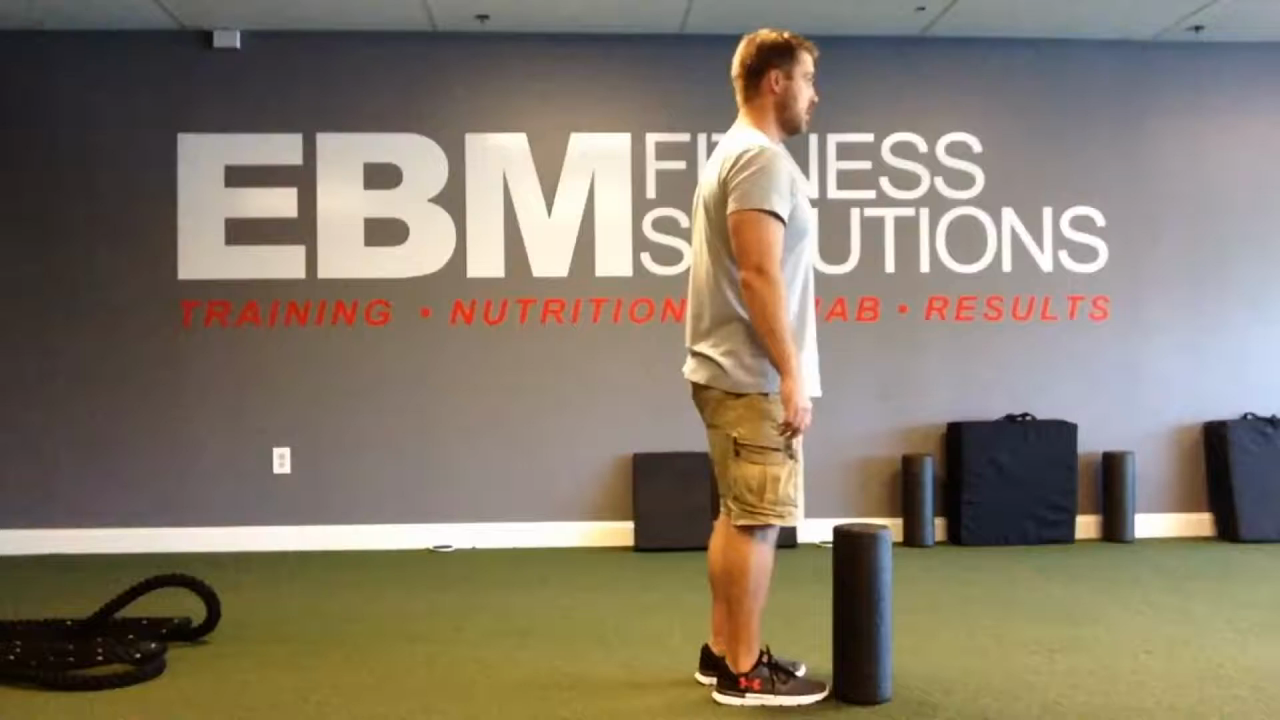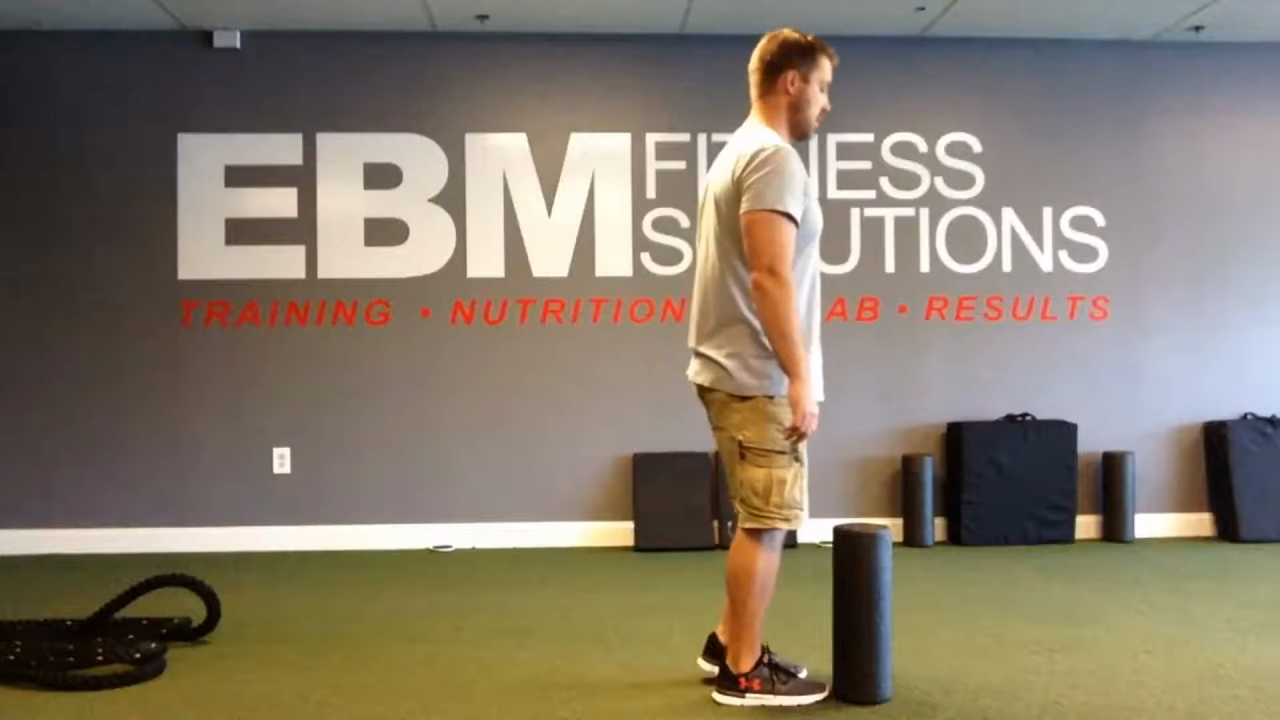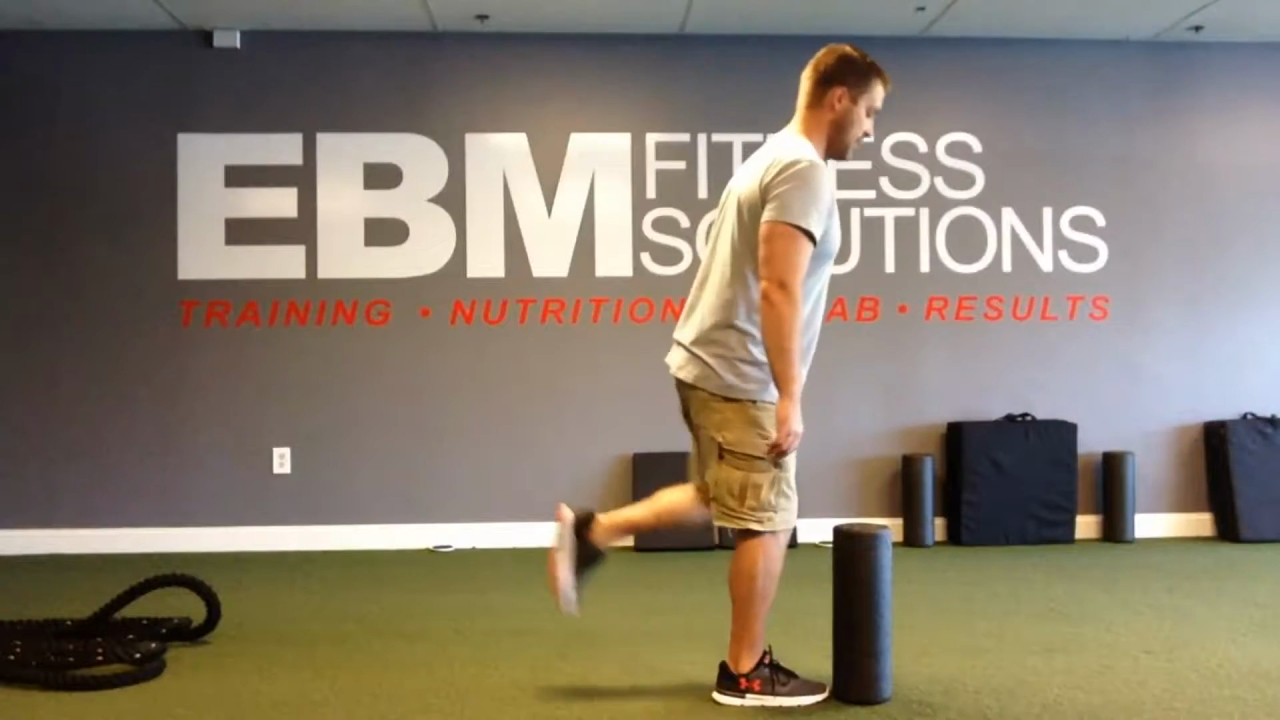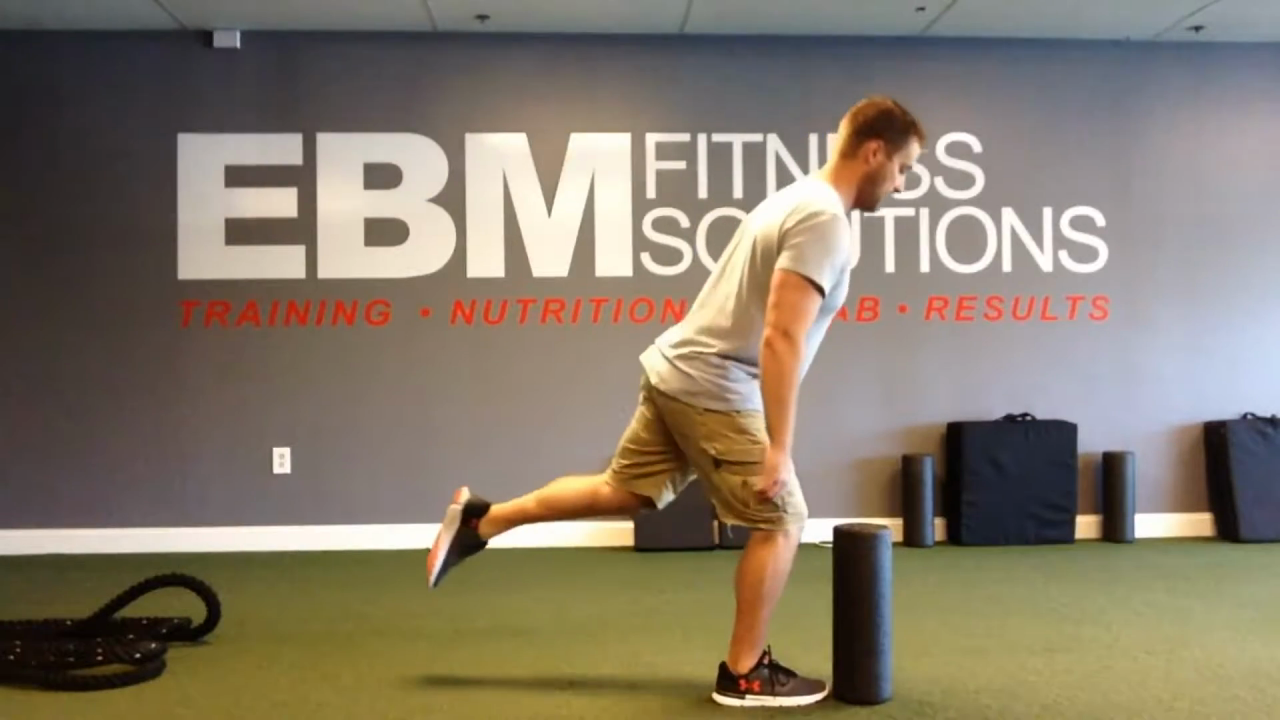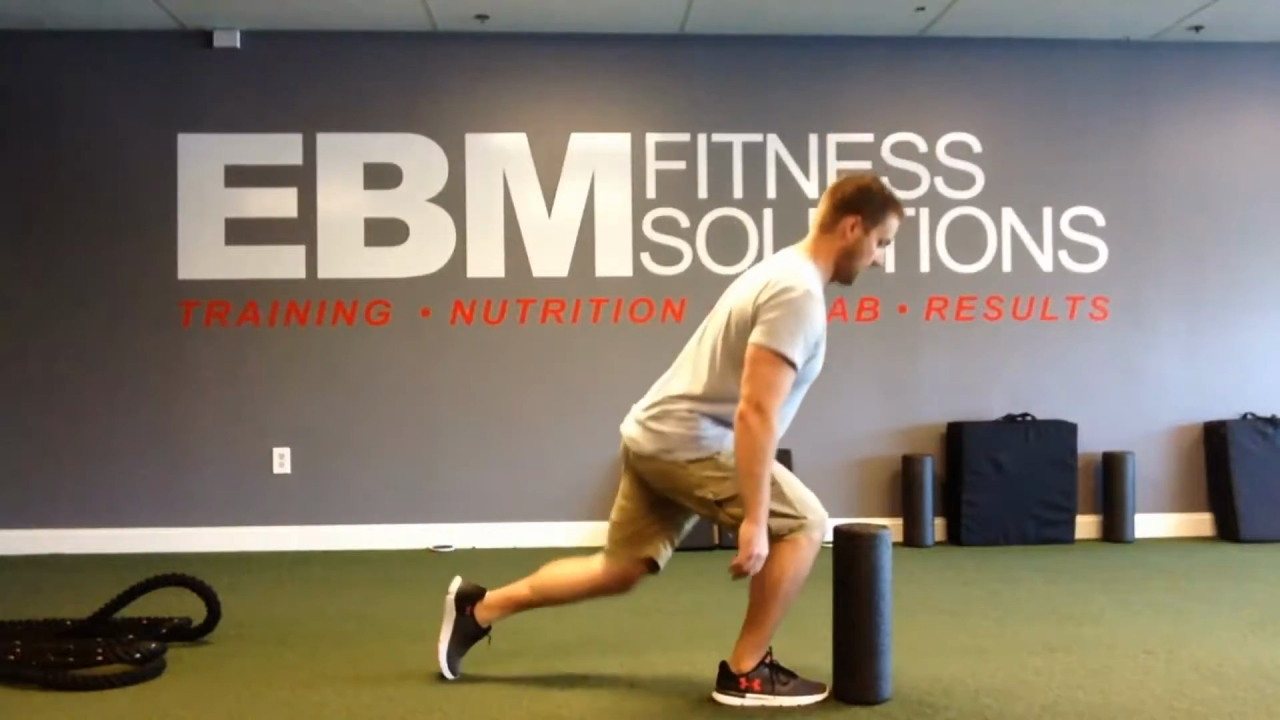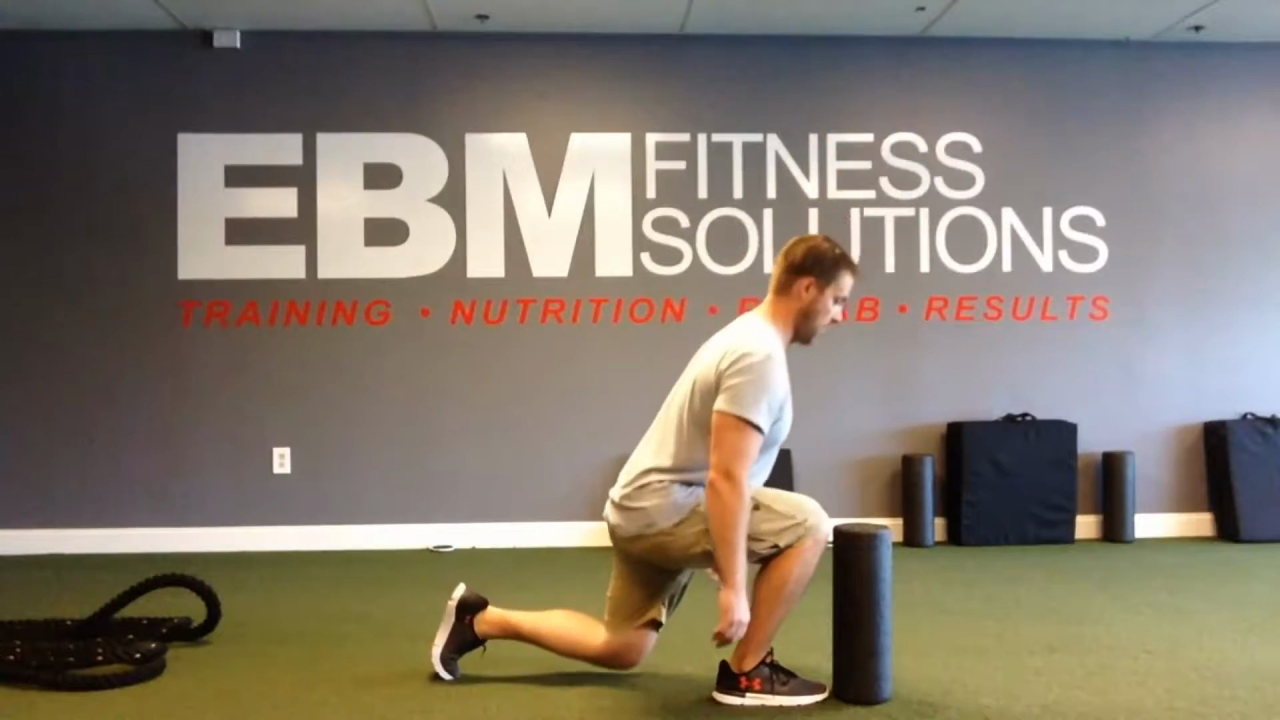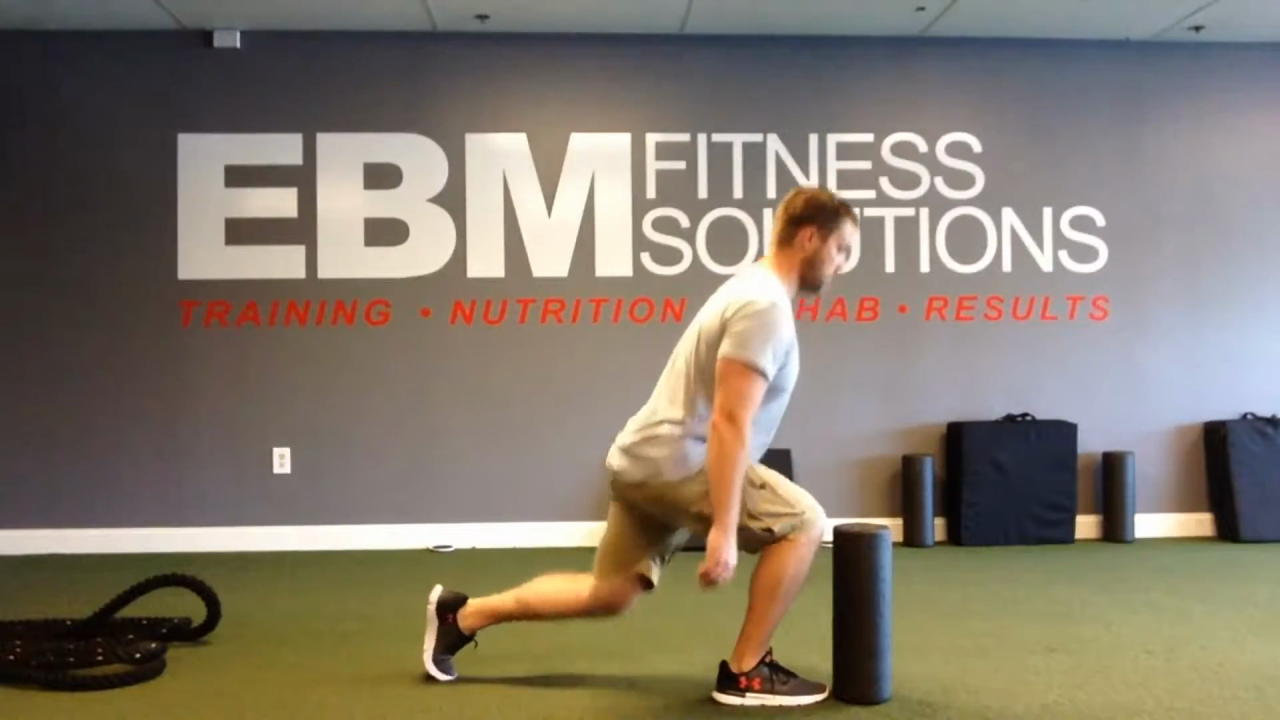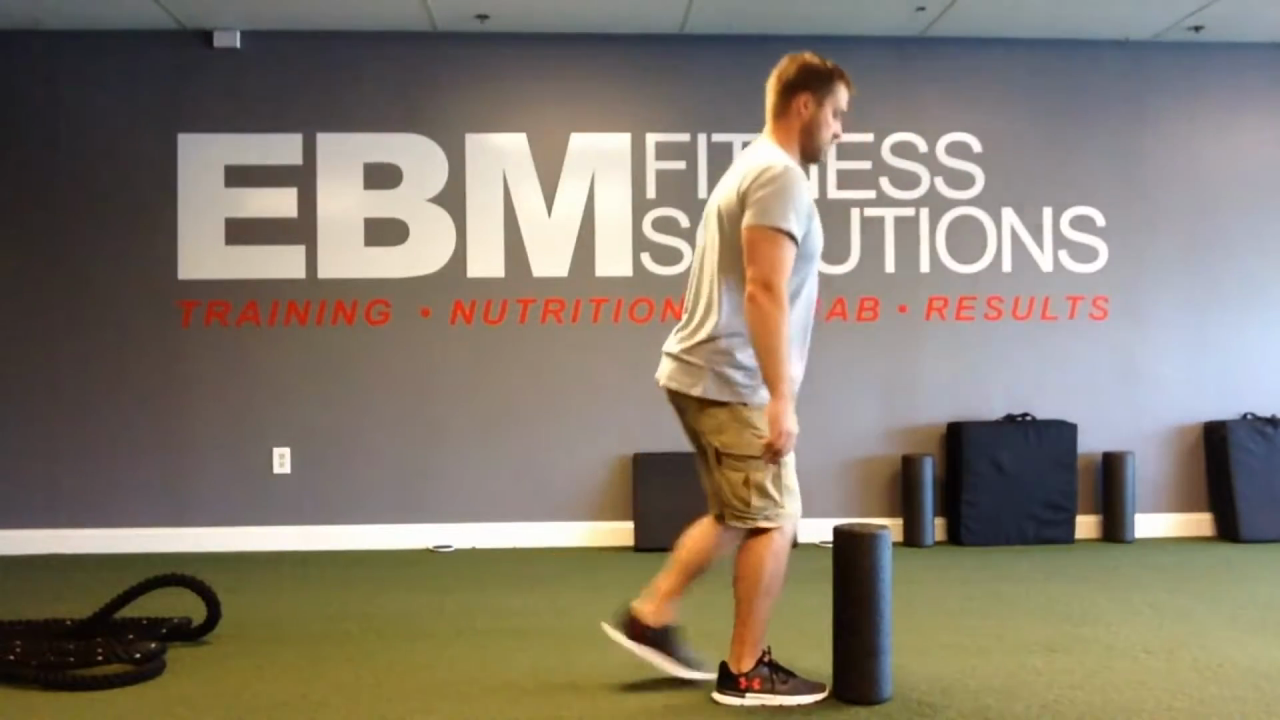
dt=0.5s
person 1, frame 1
left shoulder: (735, 155)
right shoulder: (759, 157)
right elbow: (757, 277)
right wrist: (790, 376)
left hip: (728, 370)
right hip: (752, 376)
left knee: (738, 516)
right knee: (758, 519)
left ankle: (724, 649)
right ankle: (745, 671)
person 1, frame 2
left shoulder: (740, 153)
right shoulder: (771, 157)
right elbow: (770, 278)
right wrist: (799, 379)
left hip: (733, 369)
right hip: (756, 377)
left knee: (759, 517)
right knee: (767, 521)
left ankle: (729, 643)
right ankle: (744, 672)
person 1, frame 3
left shoulder: (775, 157)
right shoulder: (804, 169)
right elbow: (776, 291)
right wrist: (788, 400)
left hip: (709, 360)
right hip: (734, 374)
left knee: (719, 498)
right knee: (765, 520)
left ankle: (589, 535)
right ankle: (744, 674)
person 1, frame 4
left shoulder: (798, 198)
right shoulder: (824, 220)
right elbow: (781, 339)
right wrist: (780, 448)
left hip: (678, 374)
right hip: (712, 387)
left knee: (621, 492)
right knee: (780, 521)
left ankle: (481, 521)
right ankle: (746, 674)
person 1, frame 5
left shoulder: (783, 271)
right shoulder: (798, 292)
right elbow: (755, 413)
right wrist: (754, 522)
left hip: (655, 435)
right hip: (685, 440)
left knee: (619, 569)
right knee: (803, 524)
left ankle: (476, 609)
right ankle: (746, 672)
person 1, frame 6
left shoulder: (746, 336)
right shoulder: (758, 356)
right elbow: (727, 480)
right wrist: (734, 589)
left hip: (644, 510)
right hip: (664, 511)
left knee: (621, 649)
right knee: (808, 526)
left ankle: (478, 619)
right ankle: (746, 672)
person 1, frame 7
left shoulder: (753, 289)
right shoulder: (765, 305)
right elbow: (729, 423)
right wrist: (722, 533)
left hip: (644, 459)
right hip: (672, 462)
left knee: (607, 595)
right knee: (803, 525)
left ankle: (461, 615)
right ankle: (746, 673)
person 1, frame 8
left shoulder: (753, 168)
right shoulder: (779, 175)
right elbow: (765, 292)
left wrist: (768, 391)
right wrist: (780, 400)
left hip: (700, 370)
right hip: (727, 379)
left knee: (735, 517)
right knee: (771, 521)
left ankle: (650, 617)
right ankle: (745, 673)
